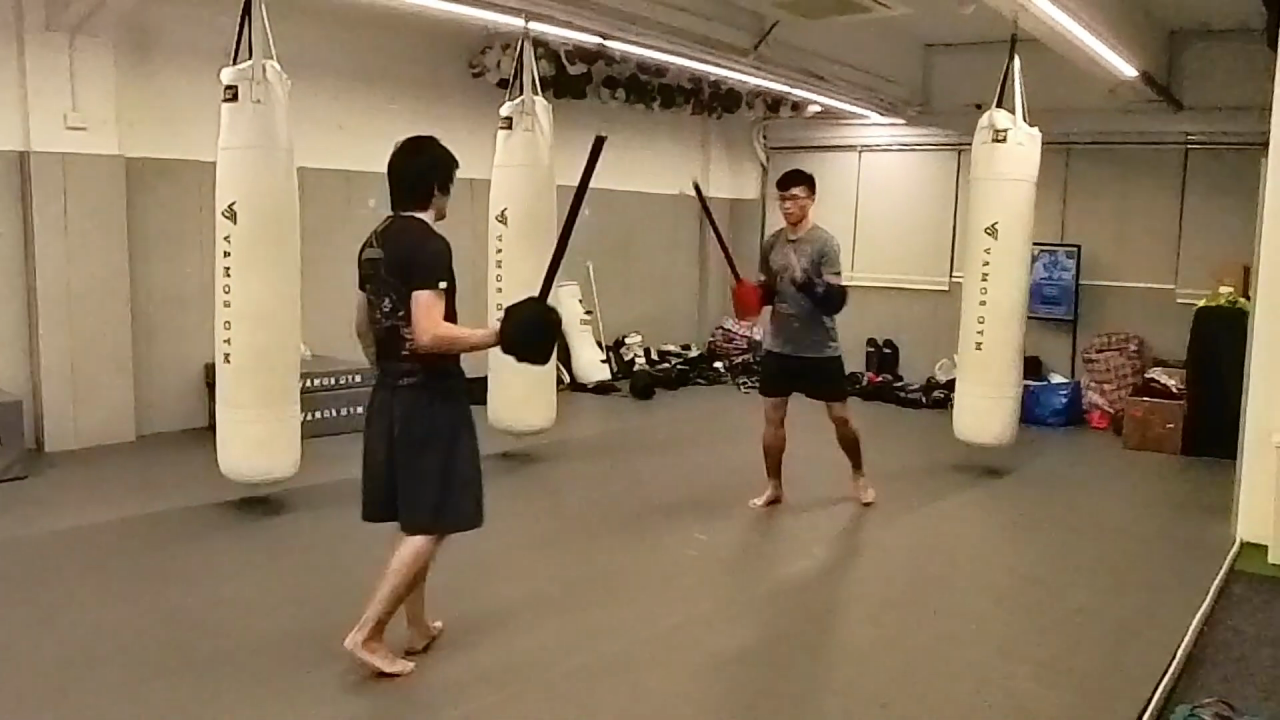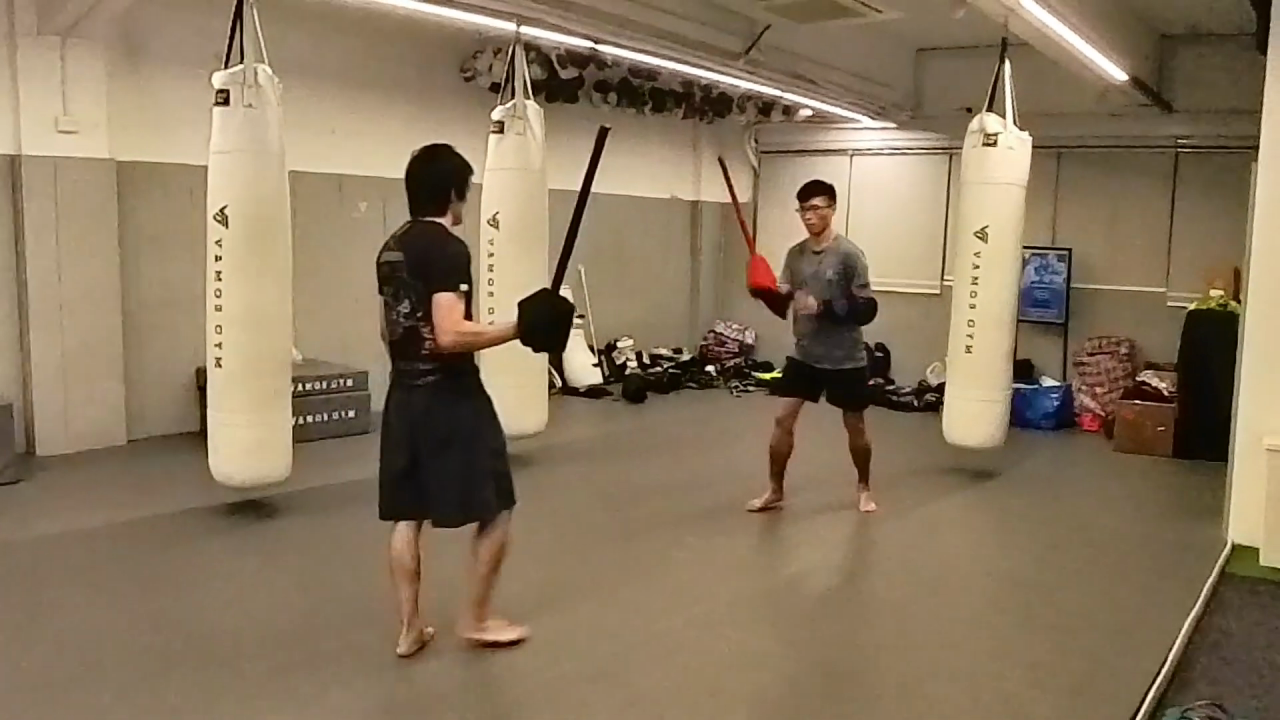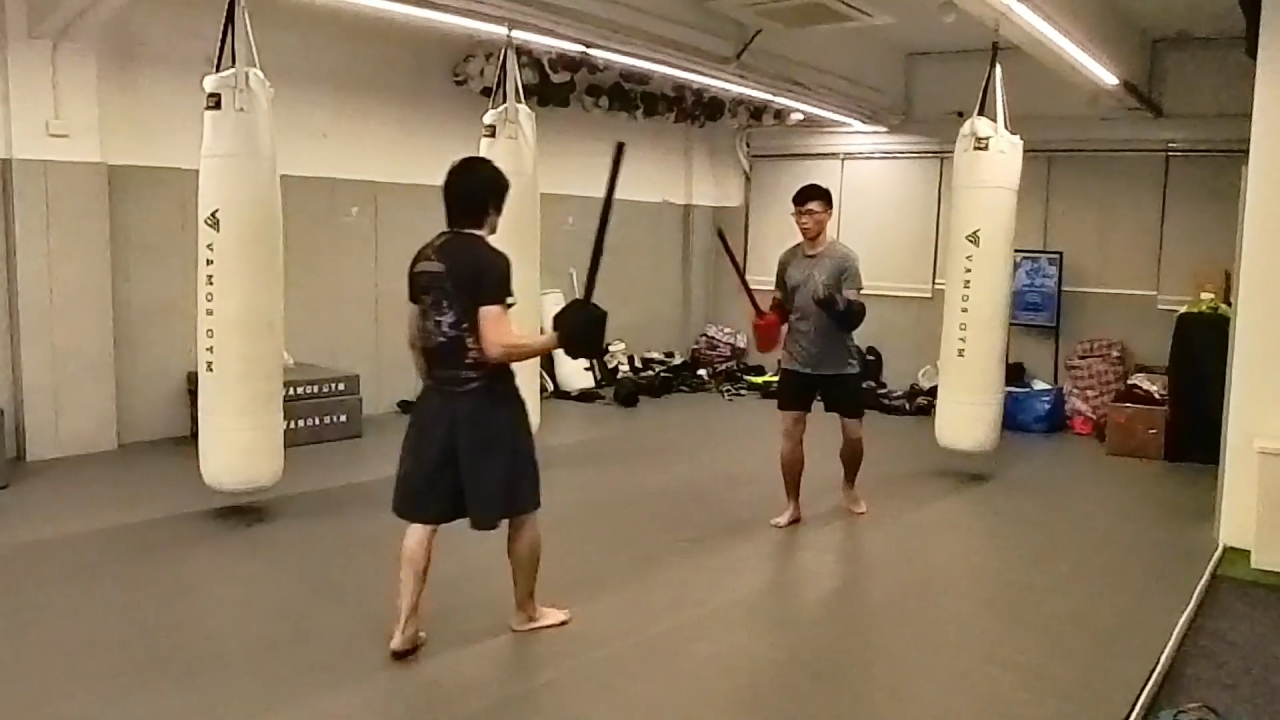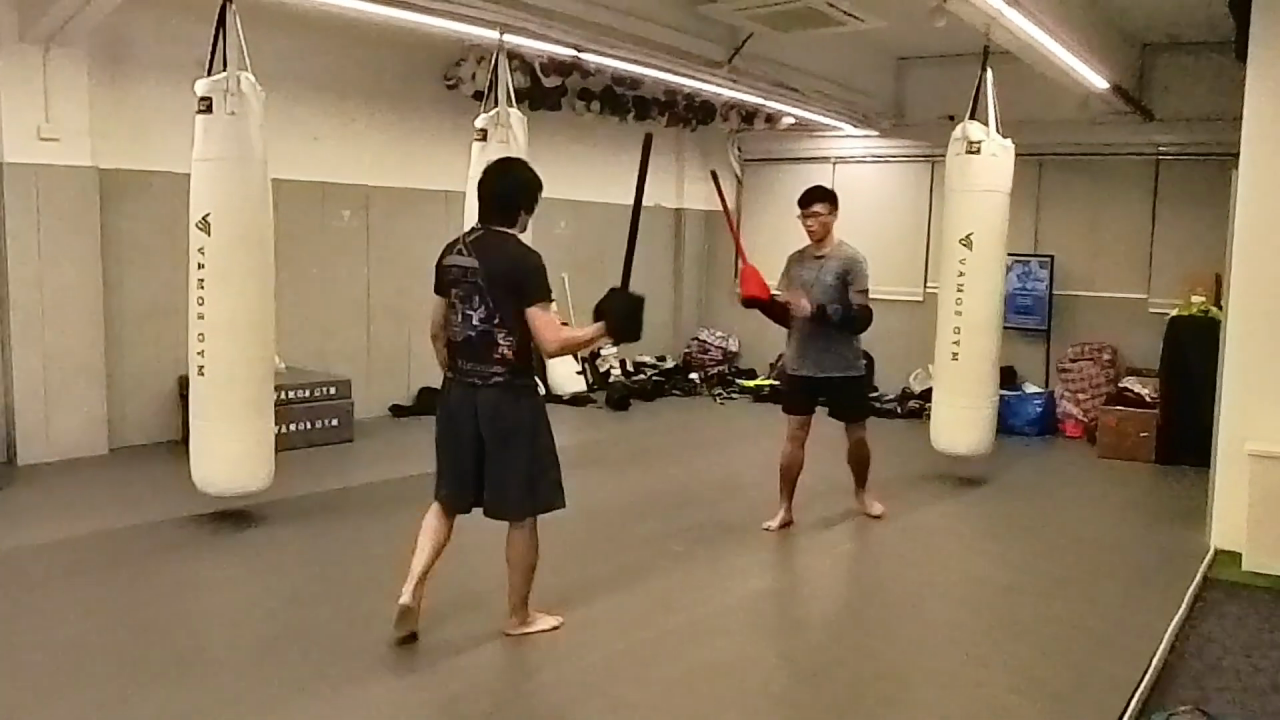
dt=0.3s
person 1, frame 1
left shoulder: (374, 243)
right shoulder: (429, 245)
left elbow: (364, 328)
right elbow: (430, 334)
right wrist: (497, 335)
left hip: (388, 394)
right hip: (429, 398)
left knee: (410, 517)
right knee: (432, 523)
left ankle: (418, 626)
right ankle: (368, 633)
person 1, frame 2
left shoulder: (391, 248)
right shoulder: (448, 248)
right elbow: (451, 335)
right wrist: (518, 328)
left hip: (404, 394)
right hip: (450, 396)
left knee: (406, 515)
right knee: (494, 508)
left ankle: (410, 626)
right ankle: (476, 617)
person 1, frame 3
left shoulder: (424, 259)
right shoulder: (489, 261)
right elbow: (498, 347)
right wrist: (558, 338)
left hip: (437, 401)
right hip: (487, 402)
left knee: (423, 516)
right knee: (521, 510)
left ankle: (406, 626)
right ankle: (526, 610)
person 1, frame 4
left shoulder: (452, 253)
right shoulder: (522, 260)
left elbow: (437, 330)
right elbow: (552, 343)
right wrist: (606, 327)
left hip: (458, 393)
right hip: (508, 397)
left knee: (447, 500)
right knee: (521, 512)
left ankle: (409, 592)
right ankle: (519, 616)
person 2, frame 1
left shoulder: (825, 243)
right shoulder: (772, 243)
left elbow: (836, 300)
left wrist: (803, 280)
left hip: (821, 349)
right hip: (779, 347)
left knee: (840, 417)
right knee: (773, 416)
left ankle: (859, 475)
right ankle: (774, 487)
person 2, frame 2
left shoulder: (849, 255)
right shoulder: (795, 254)
left elbow: (866, 310)
right elbow: (783, 305)
left wrist: (823, 307)
left hip: (845, 359)
right hip: (803, 355)
left knee: (855, 427)
right knee: (783, 420)
left ankle: (864, 488)
right ankle: (774, 491)
person 2, frame 3
left shoulder: (844, 259)
right shoulder: (788, 259)
left elbow: (854, 316)
left wrist: (825, 299)
right wrist: (768, 322)
left hip: (839, 365)
right hip: (796, 364)
left knee: (853, 434)
right knee: (791, 433)
left ankle: (848, 488)
right ankle: (792, 506)
person 2, frame 4
left shoulder: (851, 260)
right shoulder: (795, 261)
left elbow: (861, 319)
right elbow: (783, 312)
left wrist: (818, 310)
right wrist: (762, 303)
left hip: (845, 368)
right hip: (801, 366)
left knee: (857, 436)
right knee: (794, 435)
left ankle: (861, 493)
right ankle: (784, 509)
